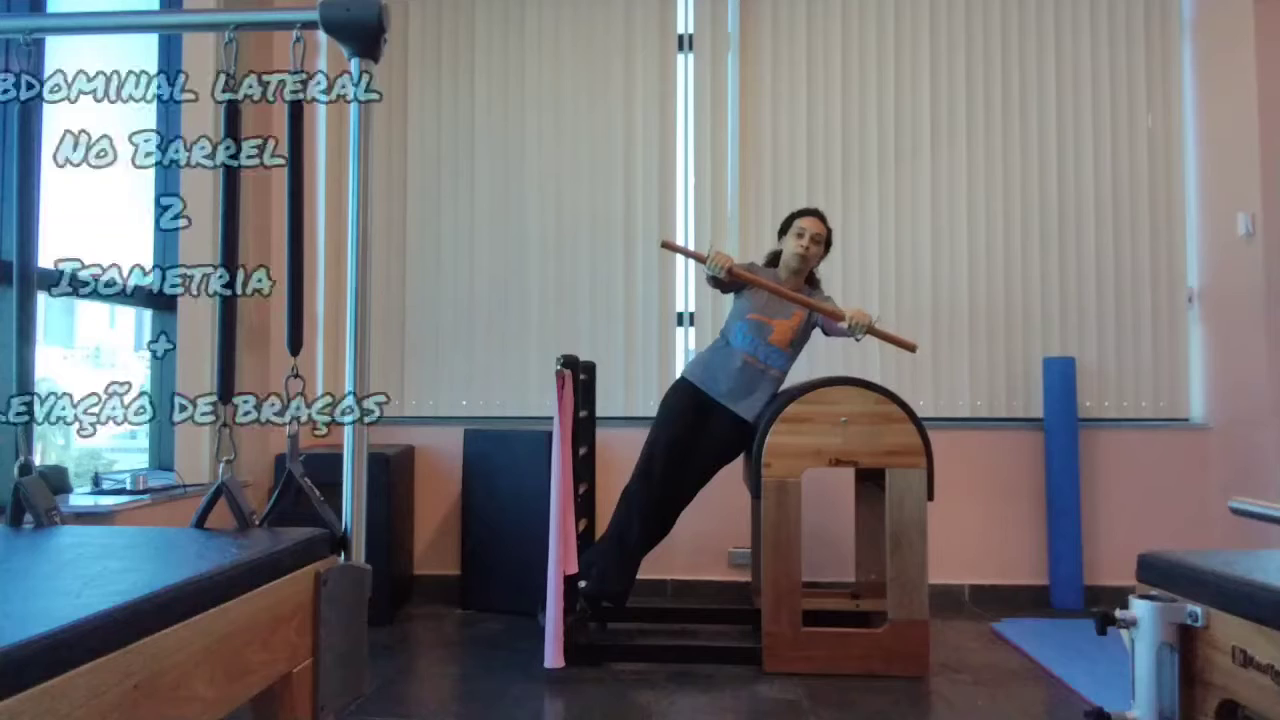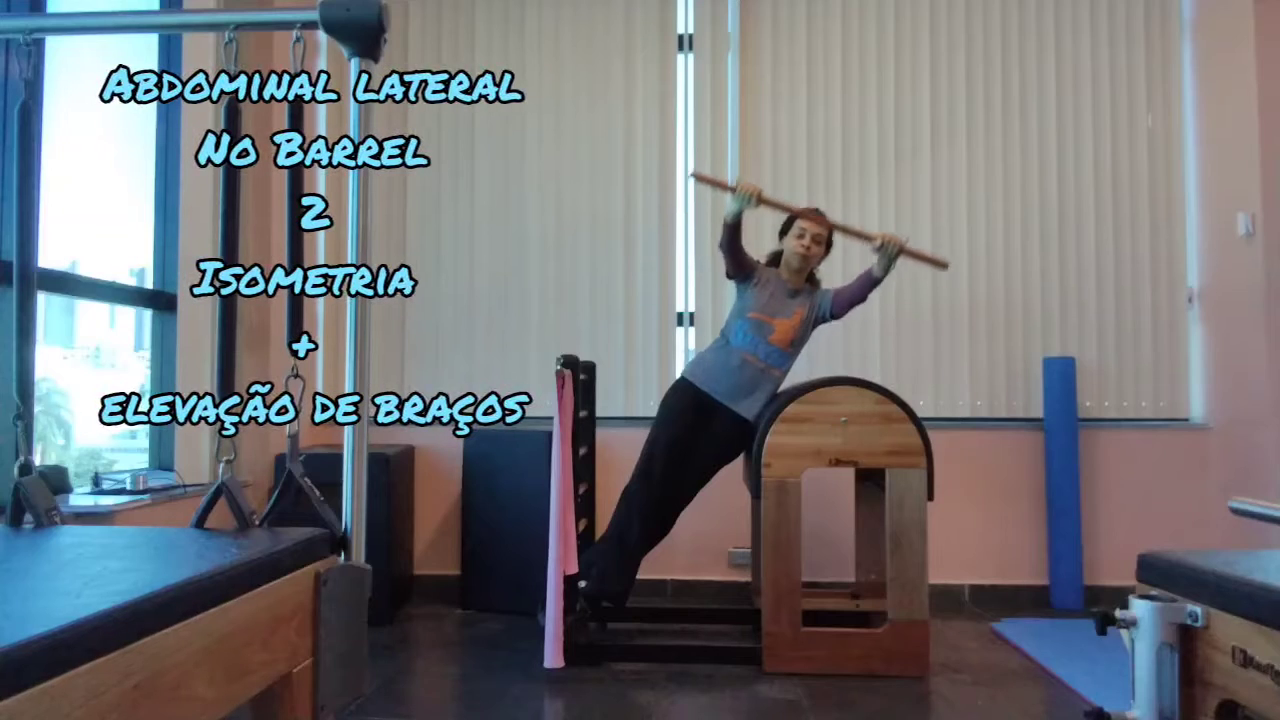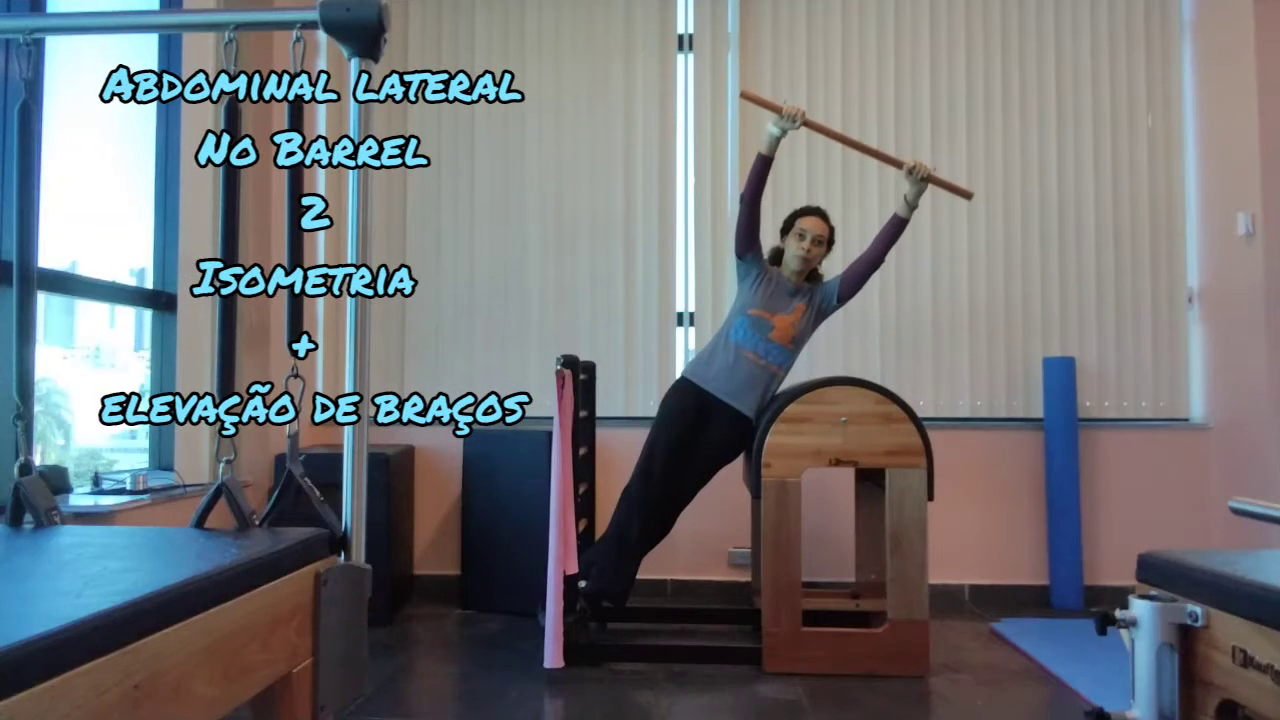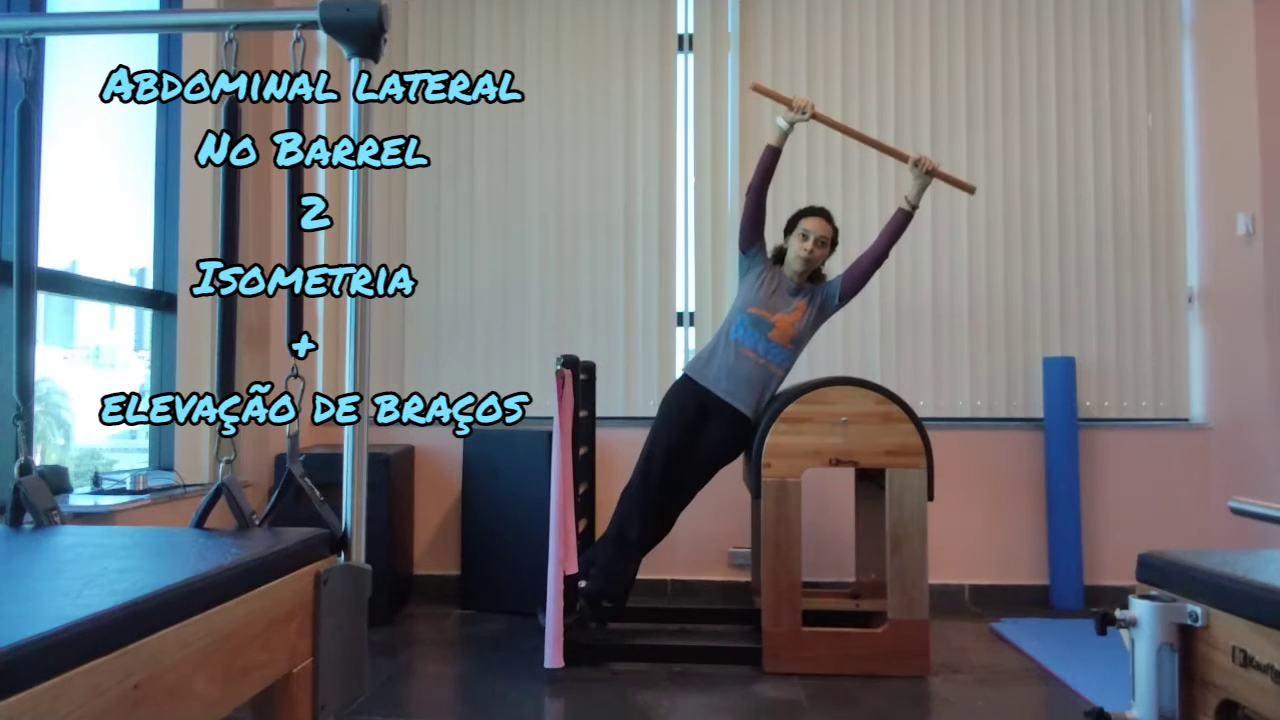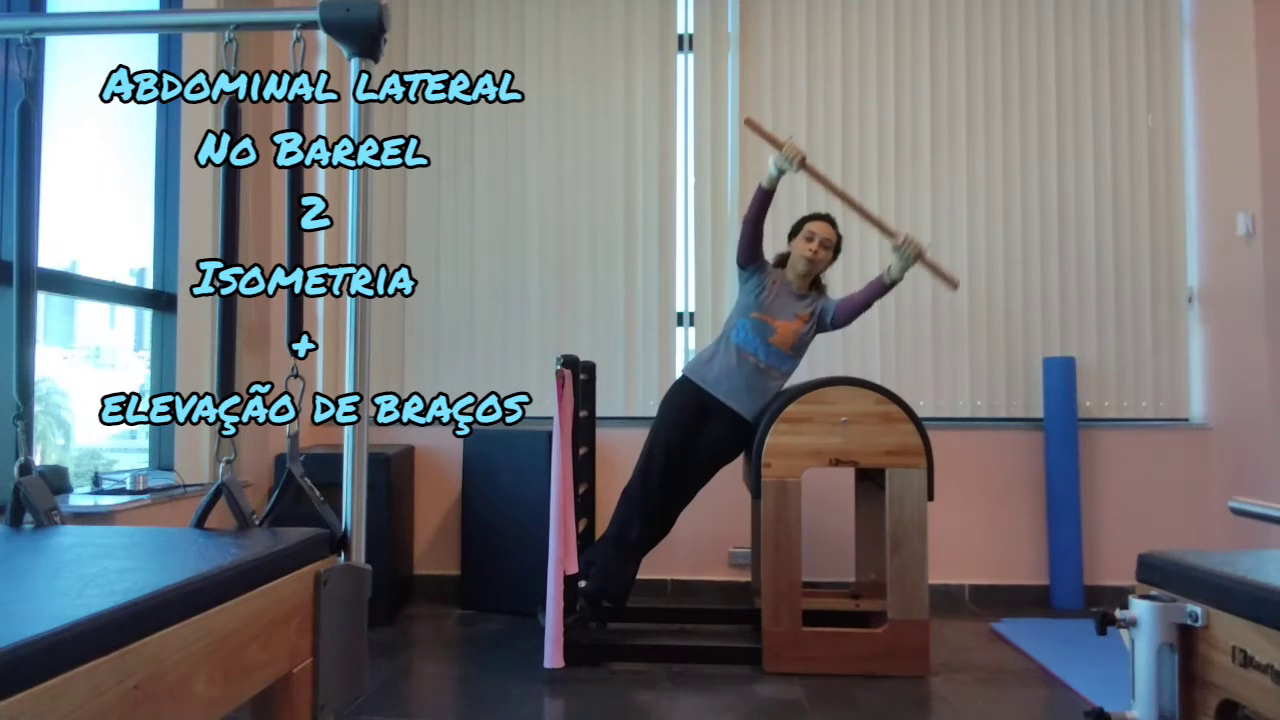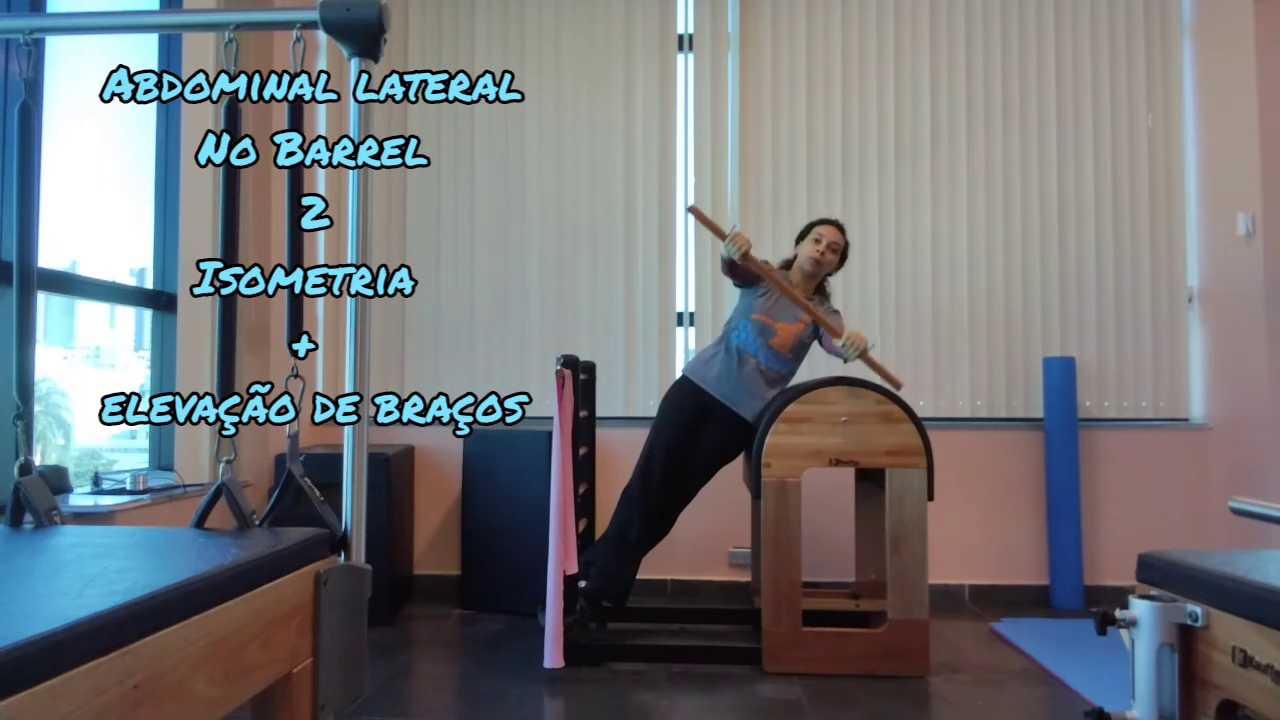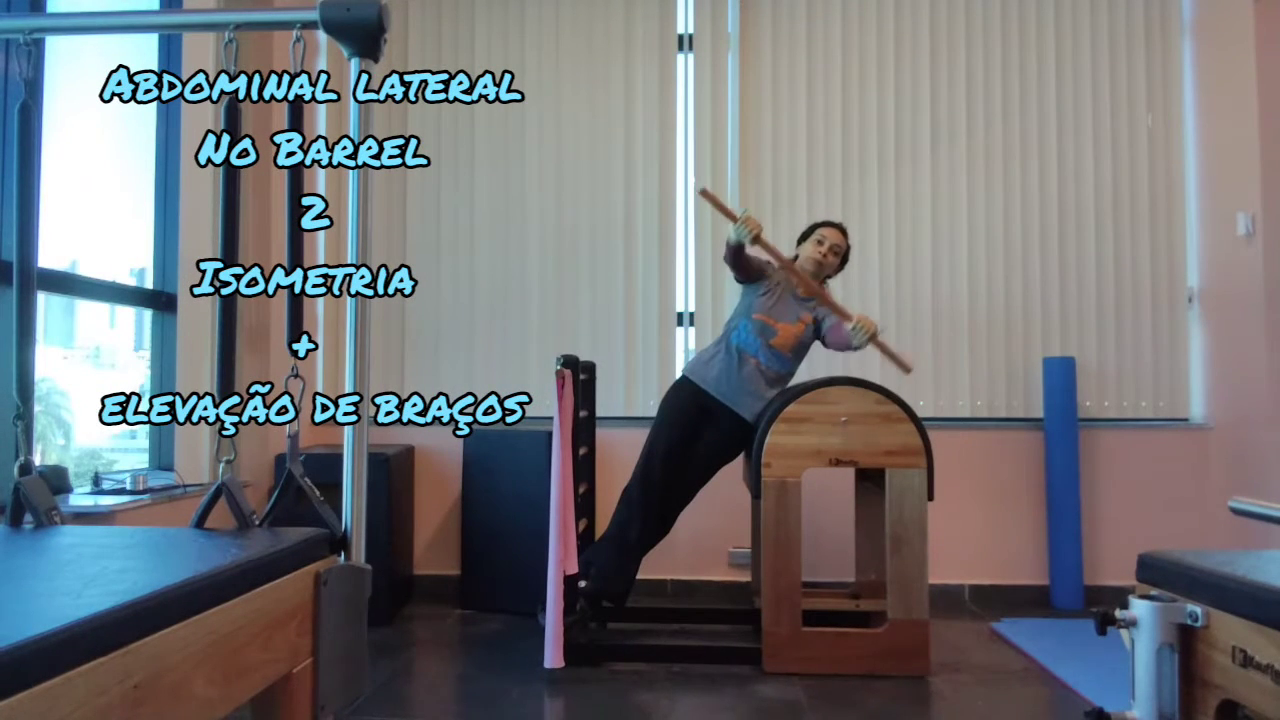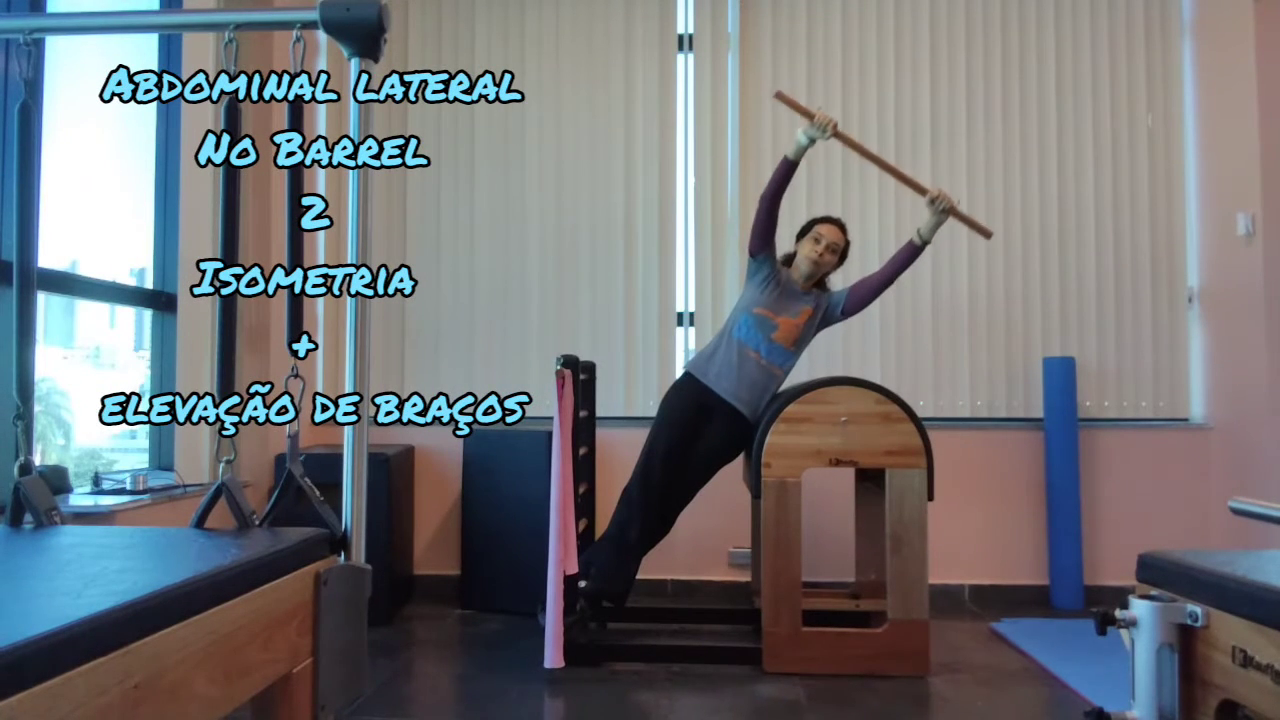
dt=0.5s
person 1, frame 1
left shoulder: (816, 301)
right shoulder: (753, 275)
left elbow: (835, 325)
right elbow: (717, 279)
left wrist: (854, 326)
right wrist: (715, 267)
left hip: (742, 414)
right hip: (697, 387)
left knee: (672, 499)
right knee: (648, 483)
left ankle: (604, 590)
right ankle: (593, 580)
person 1, frame 2
left shoulder: (817, 302)
right shoulder: (754, 277)
left elbow: (854, 294)
right elbow: (730, 249)
left wrist: (883, 265)
right wrist: (736, 209)
left hip: (742, 415)
right hip: (697, 387)
left knee: (673, 498)
right knee: (649, 483)
left ankle: (604, 588)
right ankle: (592, 580)
person 1, frame 3
left shoulder: (821, 298)
right shoulder: (755, 272)
left elbow: (873, 258)
right elbow: (749, 203)
left wrist: (909, 201)
right wrist: (774, 137)
left hip: (740, 414)
right hip: (697, 387)
left knee: (671, 499)
right knee: (648, 484)
left ankle: (601, 588)
right ankle: (591, 580)
person 1, frame 4
left shoulder: (822, 299)
right shoulder: (757, 268)
left elbow: (876, 254)
right elbow: (754, 197)
left wrist: (914, 196)
right wrist: (783, 129)
left hip: (739, 414)
right hip: (697, 386)
left knee: (670, 499)
right knee: (647, 484)
left ankle: (599, 589)
right ankle: (592, 579)
person 1, frame 5
left shoulder: (819, 310)
right shoulder: (759, 276)
left elbow: (857, 304)
right elbow: (751, 227)
left wrist: (894, 273)
right wrist: (774, 176)
left hip: (741, 416)
right hip: (698, 387)
left knee: (670, 500)
right knee: (648, 484)
left ankle: (600, 589)
right ankle: (591, 578)
person 1, frame 6
left shoulder: (823, 312)
right shoulder: (763, 276)
left elbow: (834, 341)
right elbow: (733, 269)
left wrist: (848, 346)
right wrist: (730, 252)
left hip: (742, 416)
right hip: (698, 386)
left knee: (670, 499)
right knee: (647, 484)
left ankle: (600, 589)
right ankle: (591, 580)
person 1, frame 7
left shoulder: (823, 312)
right shoulder: (765, 276)
left elbow: (838, 337)
right elbow: (734, 261)
left wrist: (858, 337)
right wrist: (738, 237)
left hip: (741, 415)
right hip: (698, 385)
left knee: (671, 500)
right knee: (647, 485)
left ankle: (600, 589)
right ankle: (591, 579)
person 1, frame 8
left shoulder: (825, 307)
right shoulder: (764, 270)
left elbow: (882, 279)
right elbow: (767, 203)
left wrist: (928, 230)
right wrist: (803, 144)
left hip: (739, 414)
right hip: (698, 385)
left knee: (671, 499)
right knee: (649, 482)
left ankle: (602, 586)
right ankle: (592, 578)
